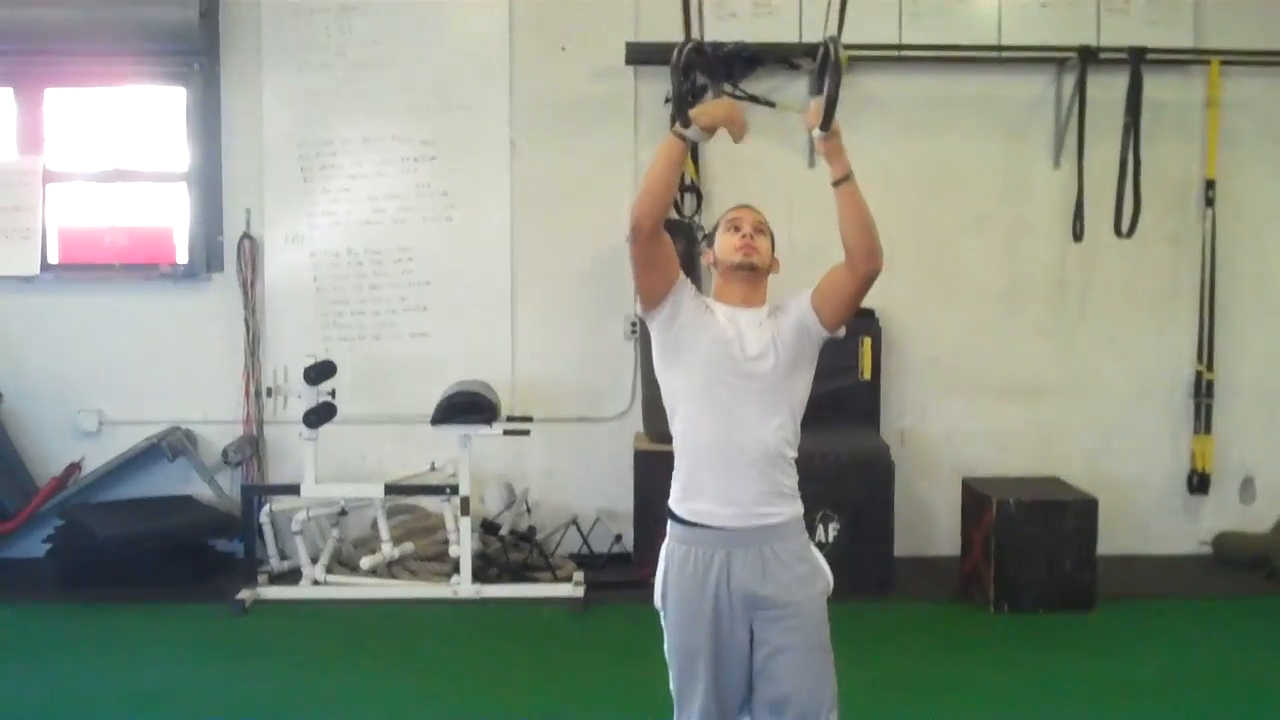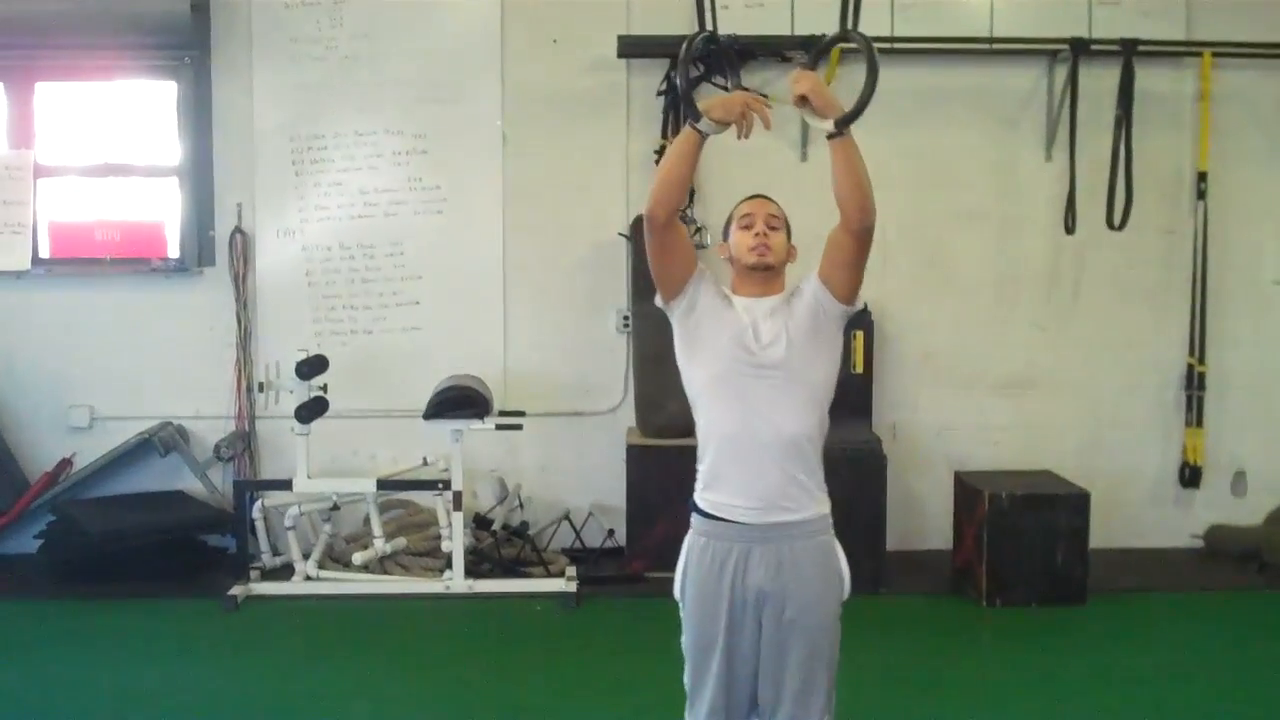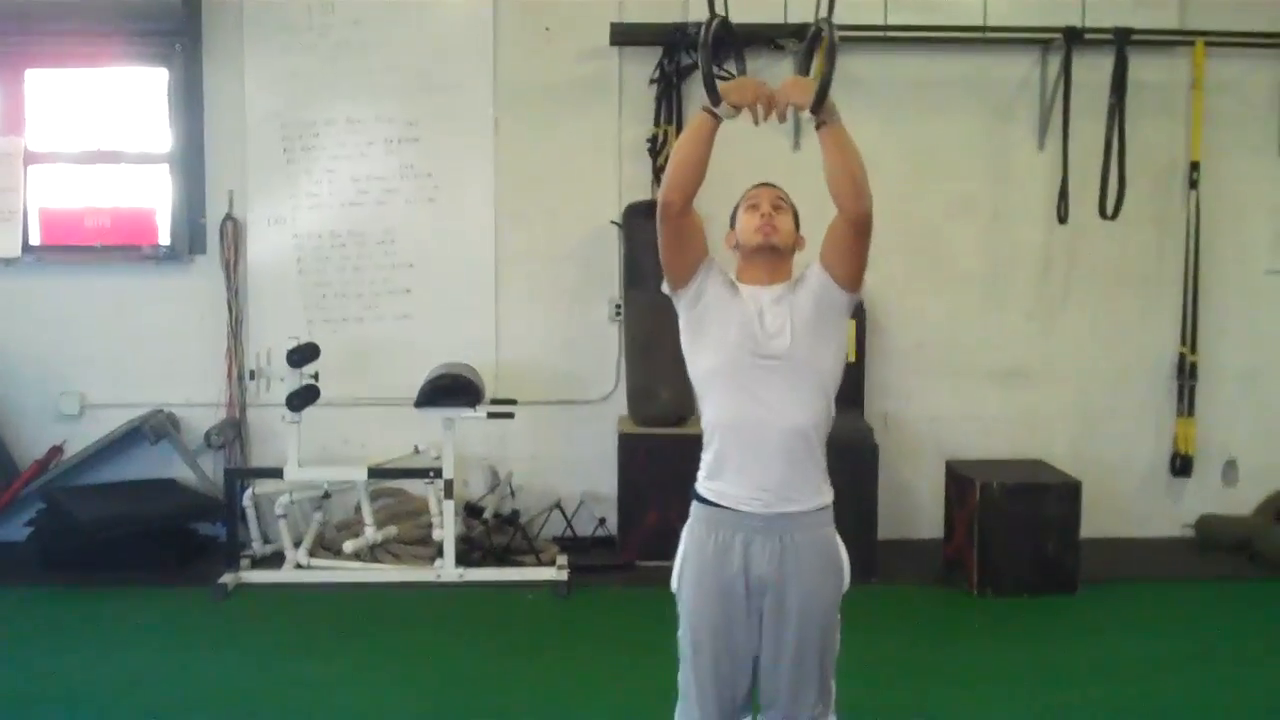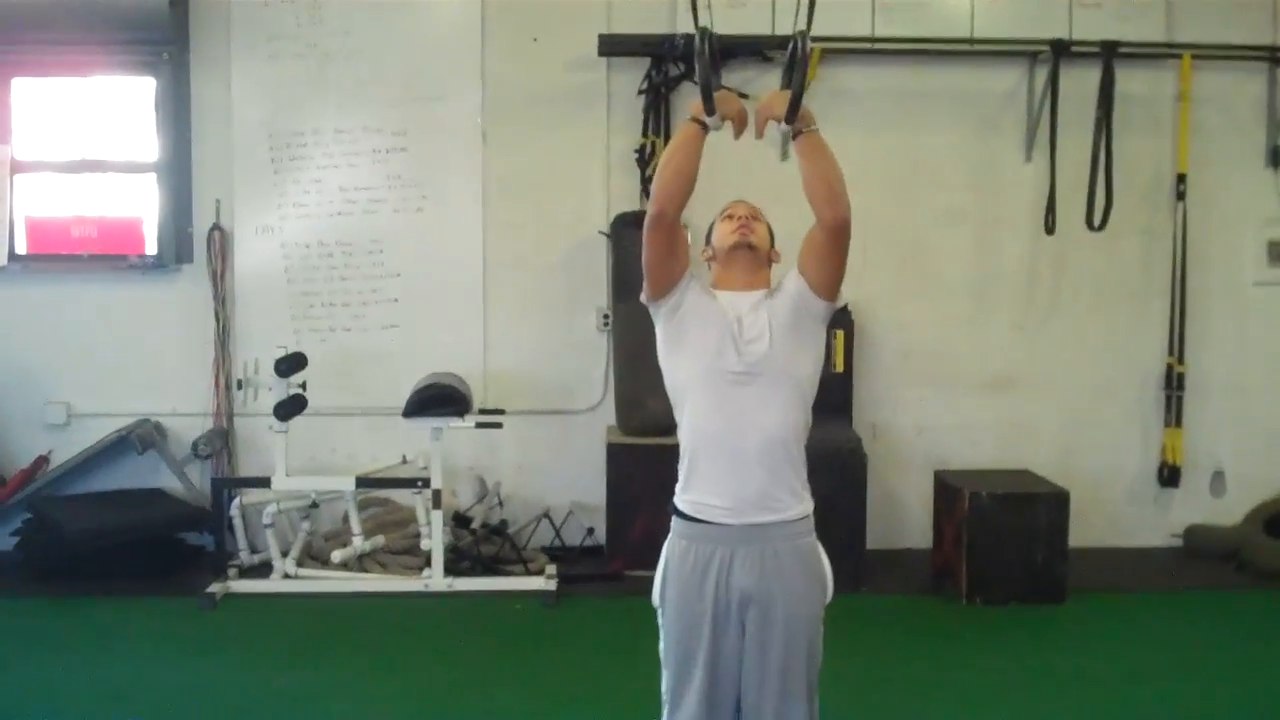
dt=0.5s
person 1, frame 1
left shoulder: (797, 324)
right shoulder: (678, 315)
left elbow: (866, 263)
right elbow: (643, 224)
left wrist: (837, 161)
right wrist: (688, 131)
left hip: (780, 543)
right hip: (698, 543)
person 1, frame 2
left shoulder: (816, 311)
right shoulder: (697, 308)
left elbow: (859, 220)
right elbow: (658, 214)
left wrist: (836, 121)
right wrist: (703, 123)
left hip: (802, 540)
right hip: (718, 538)
person 1, frame 3
left shoulder: (821, 298)
right shoulder: (703, 296)
left elbow: (856, 210)
right elbow: (672, 202)
left wrist: (824, 113)
right wrist: (715, 109)
left hip: (803, 529)
right hip: (719, 525)
person 1, frame 4
left shoulder: (800, 307)
right shoulder: (680, 306)
left elbow: (834, 215)
right elbow: (662, 211)
left wrist: (802, 124)
right wrist: (700, 117)
left hip: (785, 542)
right hip: (699, 540)
